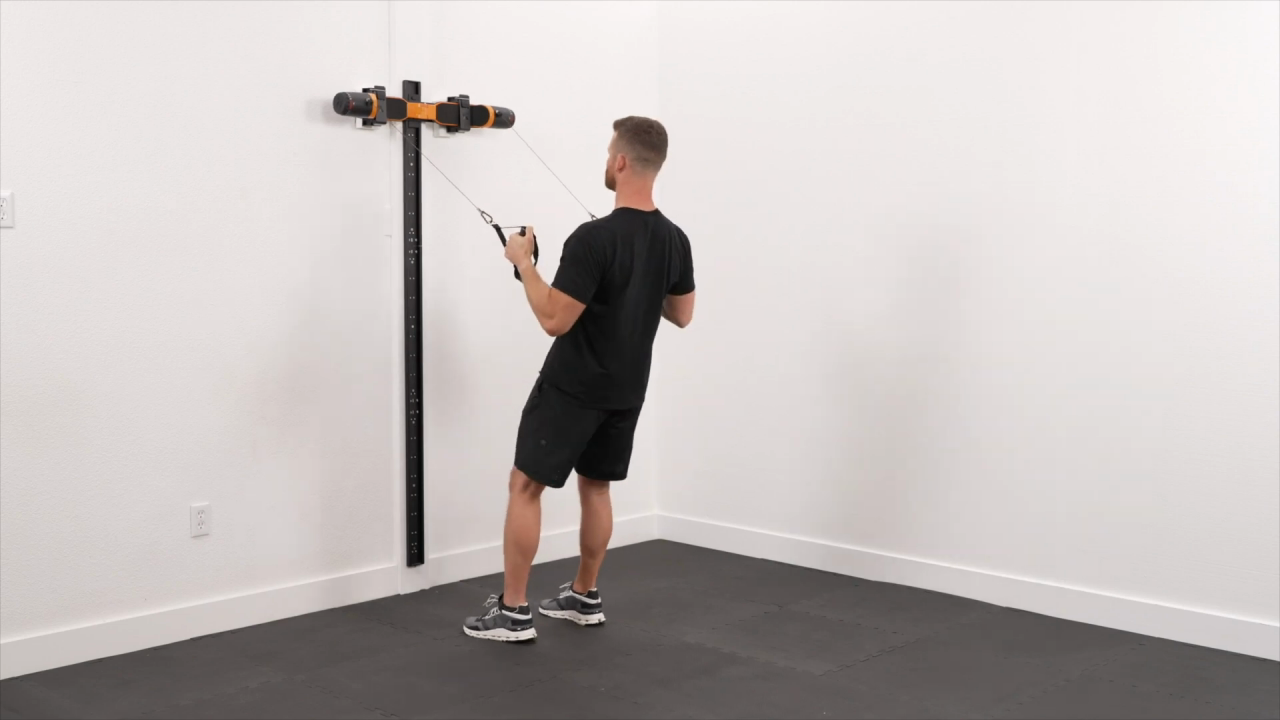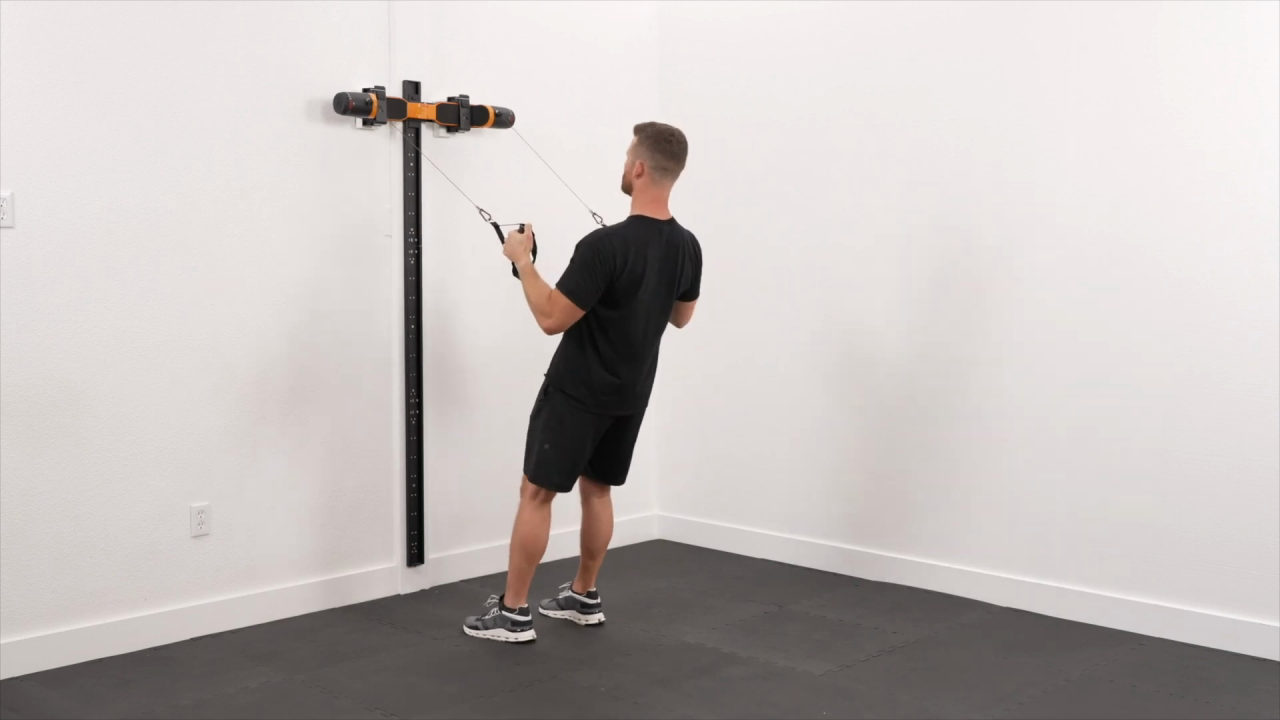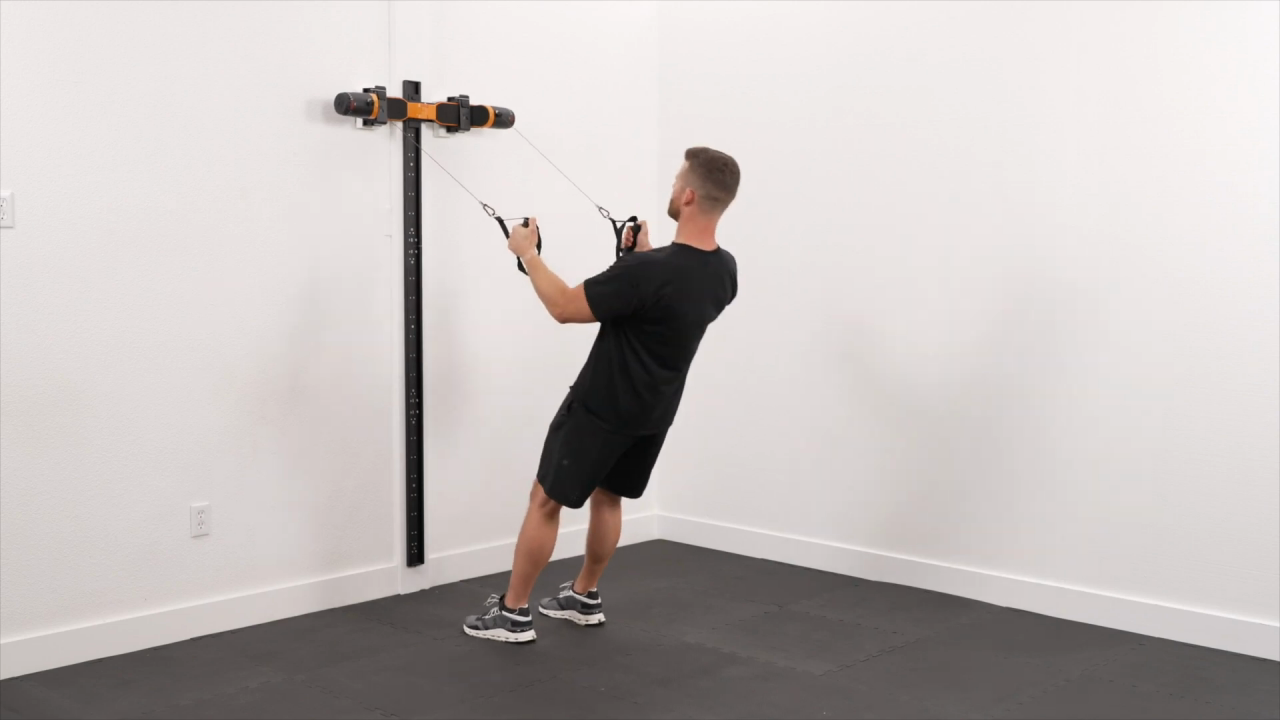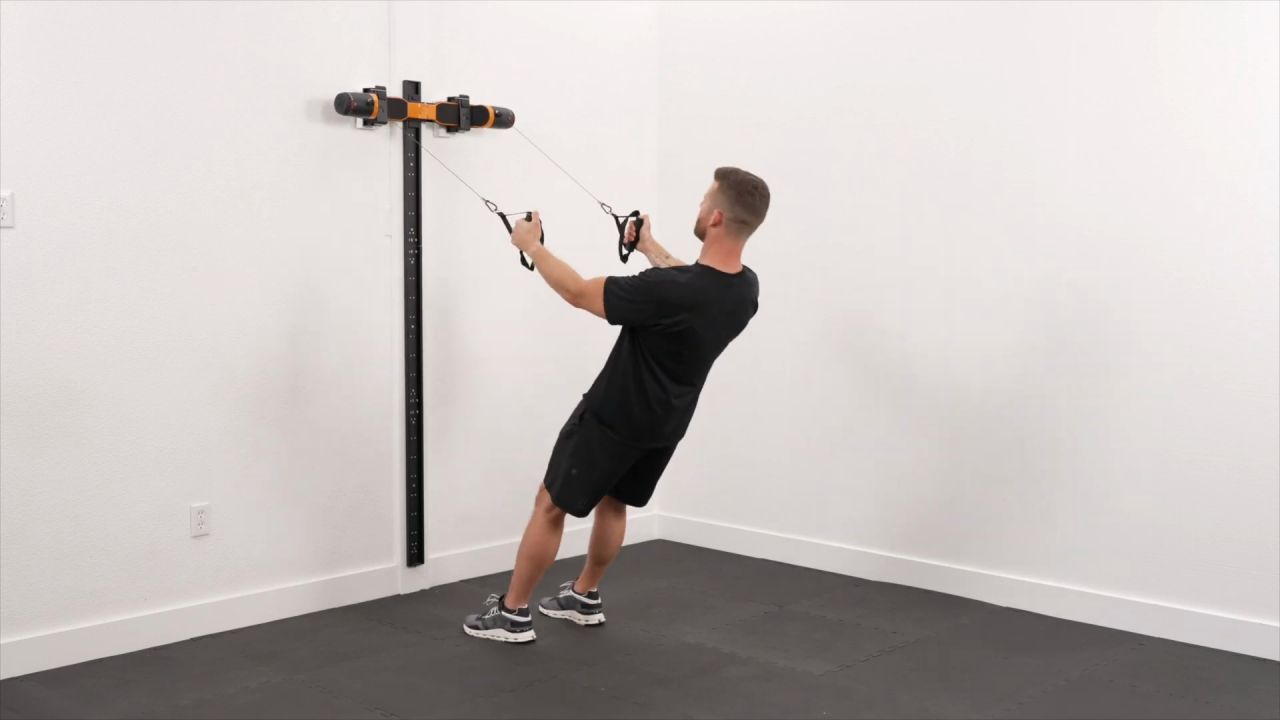
dt=0.4s
person 1, frame 1
left shoulder: (594, 238)
right shoulder: (674, 239)
left elbow: (555, 320)
right elbow: (682, 315)
left wrist: (523, 262)
left hip: (572, 388)
right hip: (625, 389)
left knee: (525, 485)
right knee: (595, 487)
left ankle: (511, 612)
right ankle: (583, 596)
person 1, frame 2
left shoulder: (607, 245)
right shoulder: (687, 247)
left elbow: (551, 318)
right elbow: (680, 316)
left wrist: (521, 259)
left hip: (578, 392)
right hip: (630, 393)
left knee: (536, 492)
right knee: (596, 488)
left ankle: (512, 612)
right ankle: (583, 597)
person 1, frame 3
left shoulder: (647, 272)
right shoulder: (725, 272)
left elbow: (564, 307)
left wrist: (526, 252)
left hip: (603, 405)
right hip: (655, 410)
left knee: (546, 499)
right knee: (607, 497)
left ankle: (512, 612)
right ankle: (583, 597)
person 1, frame 4
left shoulder: (667, 291)
right shoulder: (745, 289)
left elbow: (579, 293)
left wrist: (530, 245)
right wrist: (648, 245)
left hip: (615, 416)
right hip: (667, 422)
left knee: (551, 505)
right knee: (612, 501)
left ankle: (512, 612)
right ankle: (584, 597)
